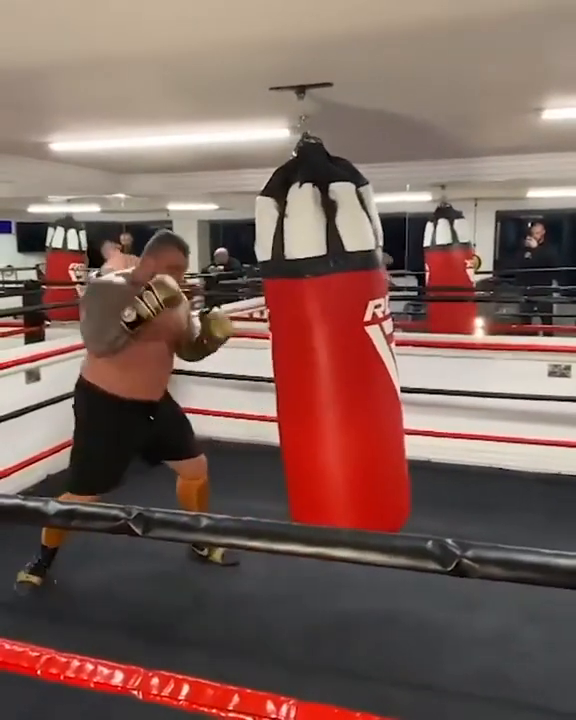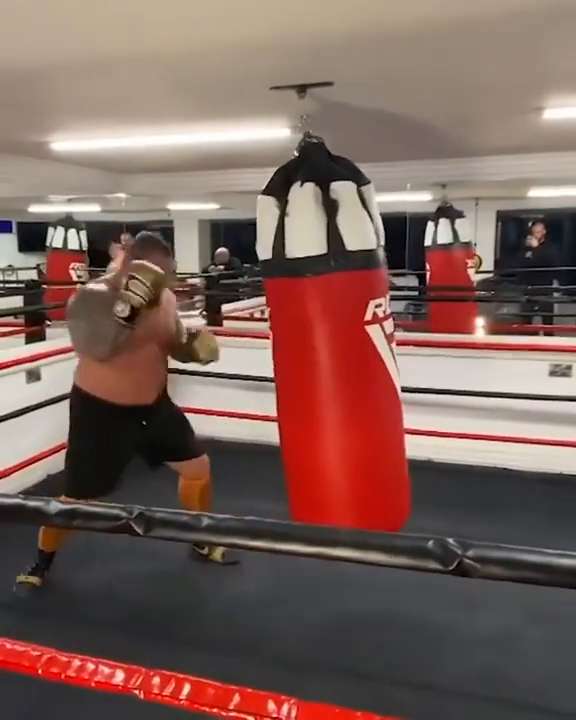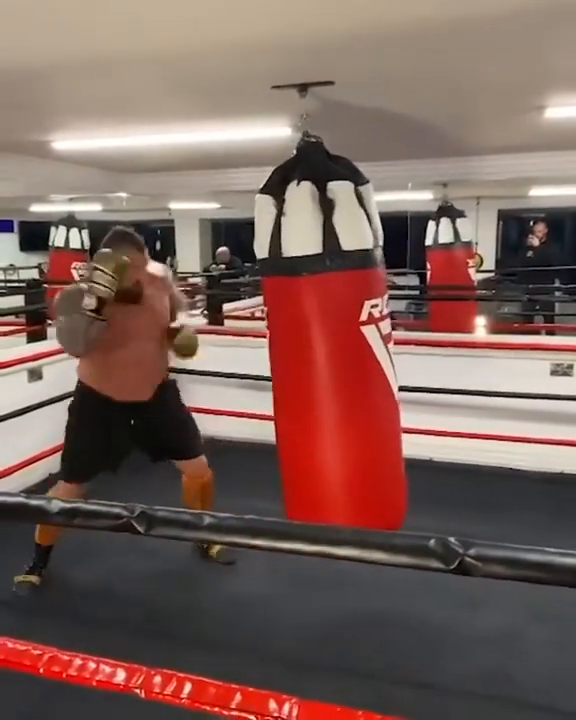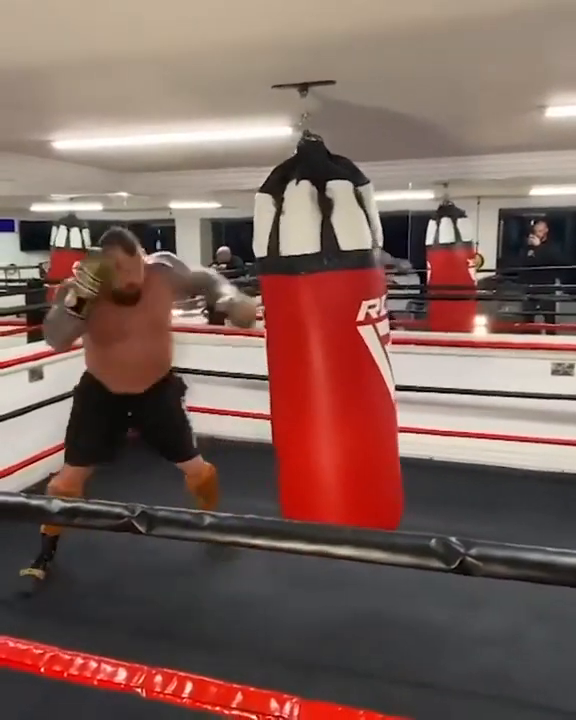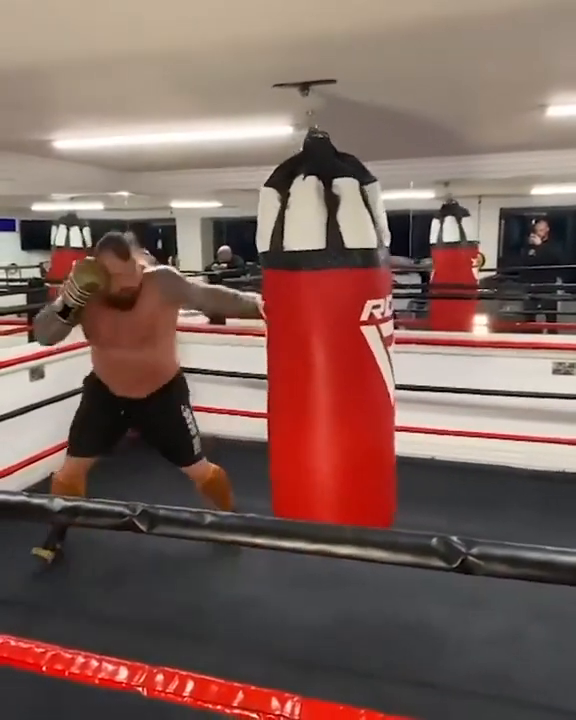
dt=0.1s
person 1, frame 1
left shoulder: (174, 301)
right shoulder: (106, 289)
left elbow: (189, 349)
right elbow: (97, 343)
left wrist: (212, 336)
right wrist: (140, 309)
left hip: (156, 402)
right hip: (105, 405)
left knee: (196, 466)
right knee: (82, 495)
left ankle: (199, 541)
right ankle: (43, 559)
person 1, frame 2
left shoulder: (165, 298)
right shoulder: (91, 298)
left elbow: (179, 349)
right elbow: (98, 348)
left wrist: (198, 345)
right wrist: (131, 302)
left hip: (153, 405)
right hip: (99, 410)
left knee: (198, 466)
right knee: (78, 499)
left ankle: (200, 540)
right ankle: (41, 562)
person 1, frame 3
left shoulder: (158, 279)
right shoulder: (80, 295)
left elbow: (176, 311)
right elbow: (74, 344)
left wrist: (180, 332)
right wrist: (98, 296)
left hip: (156, 396)
right hip: (99, 402)
left knee: (197, 466)
right knee: (71, 486)
right ankle: (40, 559)
person 1, frame 4
left shoulder: (163, 270)
right shoulder: (77, 288)
left elbow: (205, 279)
right elbow: (57, 339)
left wrist: (231, 299)
right wrist: (81, 294)
left hip: (157, 388)
right hip: (102, 391)
left knee: (194, 466)
right knee: (72, 472)
right ankle: (46, 552)
person 1, frame 5
left shoulder: (161, 281)
right shoulder: (82, 293)
left elbow: (209, 297)
right elbow: (44, 336)
left wrist: (255, 304)
right wrist: (68, 298)
left hip: (161, 392)
right hip: (105, 390)
left knee: (198, 469)
right knee: (73, 465)
right ankle: (58, 533)
